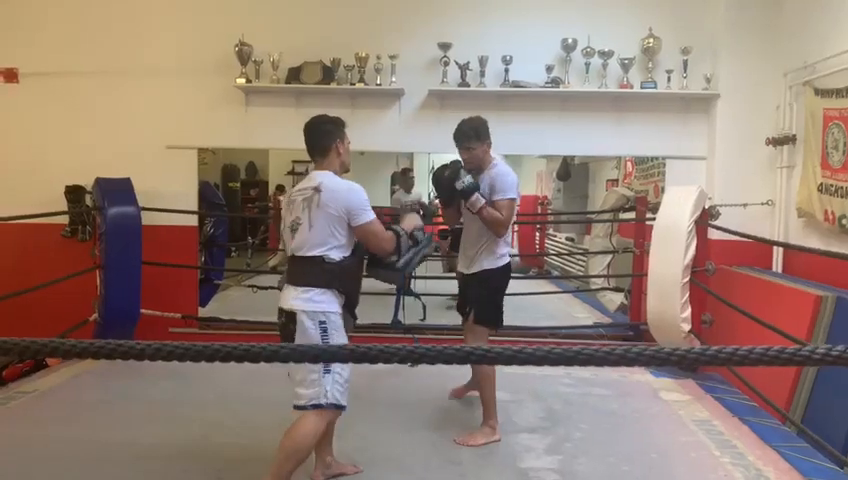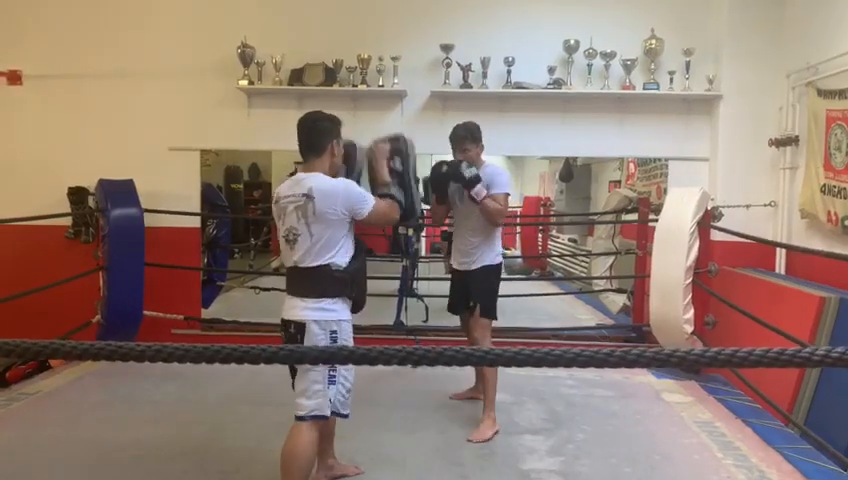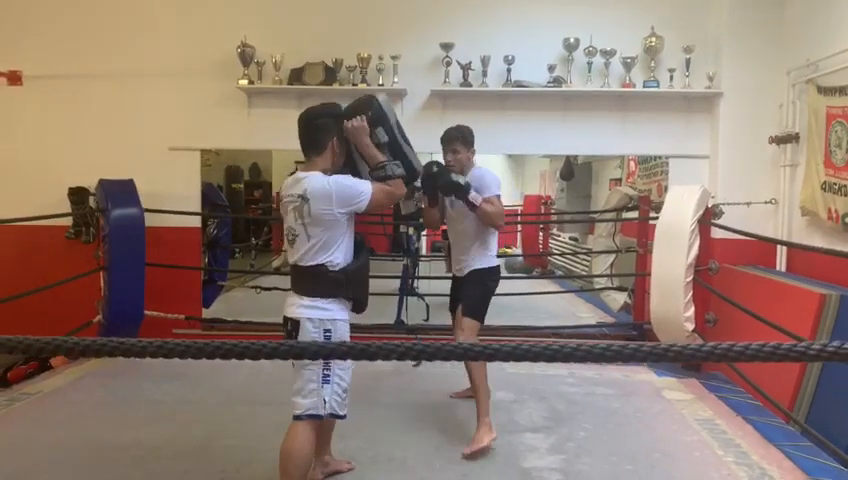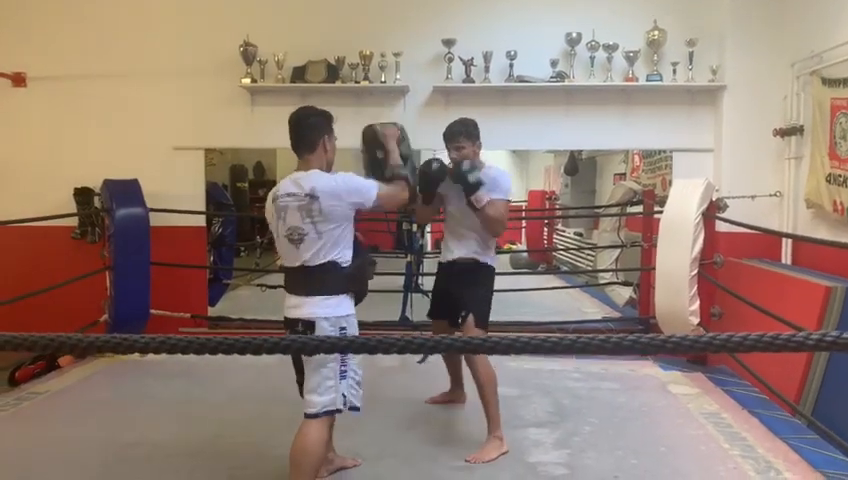
dt=0.4s
person 1, frame 1
left shoulder: (295, 192)
right shoulder: (346, 191)
right elbow: (383, 246)
right wrist: (406, 225)
left hip: (298, 302)
right hip: (316, 306)
left knee: (325, 396)
right knee: (321, 406)
person 1, frame 2
left shoulder: (283, 192)
right shoulder: (338, 190)
right elbow: (391, 213)
right wrist: (380, 164)
left hip: (299, 309)
right hip: (324, 314)
left knee: (324, 399)
right knee: (311, 413)
person 1, frame 3
left shoulder: (294, 186)
right shoulder: (334, 188)
right elbow: (396, 189)
right wrist: (362, 141)
left hip: (313, 308)
right hip: (320, 313)
left knee: (327, 398)
right knee: (311, 413)
person 1, frame 4
left shoulder: (277, 194)
right shoulder: (340, 185)
right elbow: (400, 195)
right wrist: (391, 149)
left hip: (299, 306)
right hip: (329, 309)
left knee: (325, 394)
right knee: (321, 408)
person 2, frame 1
left shoulder: (502, 175)
right shoulder: (466, 173)
left elbow: (501, 225)
right elbow: (452, 219)
left wrist: (472, 196)
right wrist: (447, 195)
left hip: (491, 268)
right hip: (469, 266)
left knee: (475, 340)
right knee: (471, 331)
left ankle: (490, 426)
right ankle: (477, 381)
person 2, frame 2
left shoulder: (496, 174)
right shoulder: (453, 177)
left elbow: (498, 217)
right elbow: (437, 219)
left wrist: (474, 186)
right wrist: (439, 191)
left hip: (486, 265)
right hip: (460, 264)
left knee: (480, 335)
right knee: (469, 330)
left ankle: (489, 416)
right ankle: (479, 386)
person 2, frame 3
left shoulder: (485, 176)
right shoulder: (450, 182)
left elbow: (493, 220)
right elbow: (435, 223)
left wrist: (466, 191)
right wrist: (431, 192)
left hip: (482, 269)
right hip: (461, 270)
left knee: (464, 338)
right knee: (458, 335)
left ankle: (485, 427)
right ankle: (477, 384)
person 2, frame 4
left shoulder: (496, 177)
right shoulder: (446, 175)
left elbow: (498, 226)
right elbow: (423, 218)
left wrist: (474, 191)
right wrist: (426, 190)
left hip: (476, 269)
right hip: (448, 265)
right knee: (442, 334)
left ankle: (496, 436)
right ankle: (456, 390)
